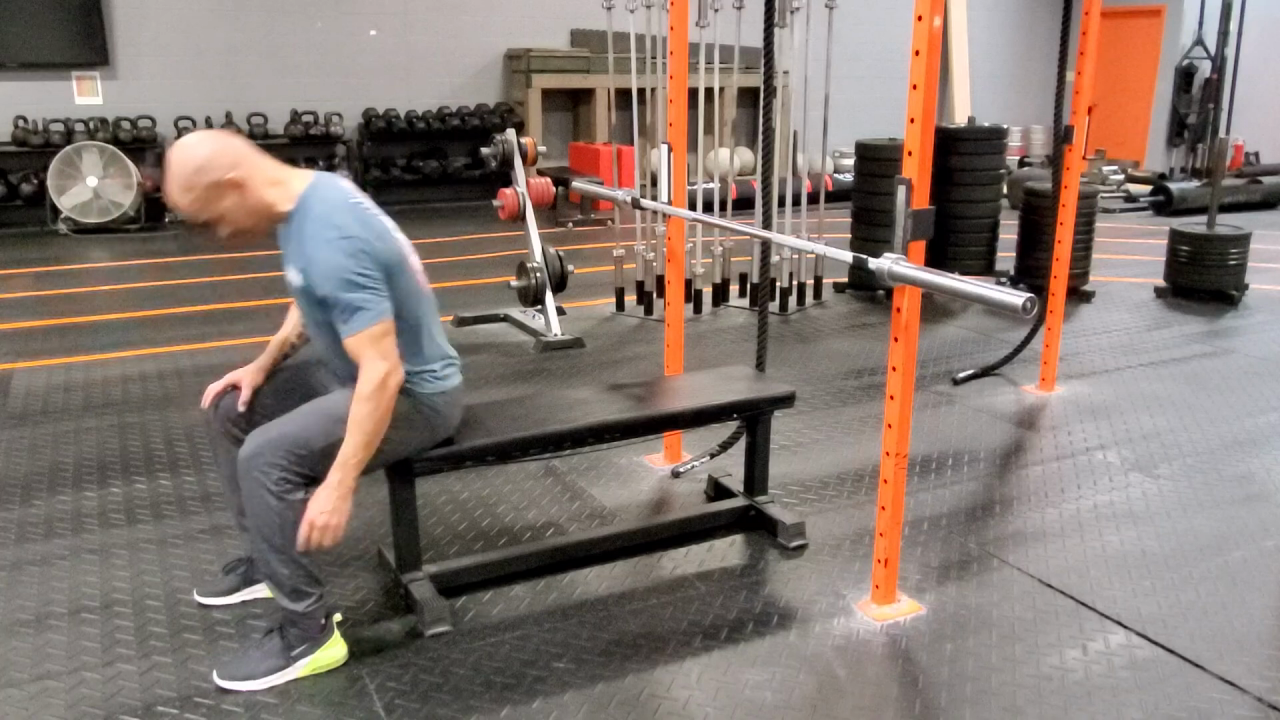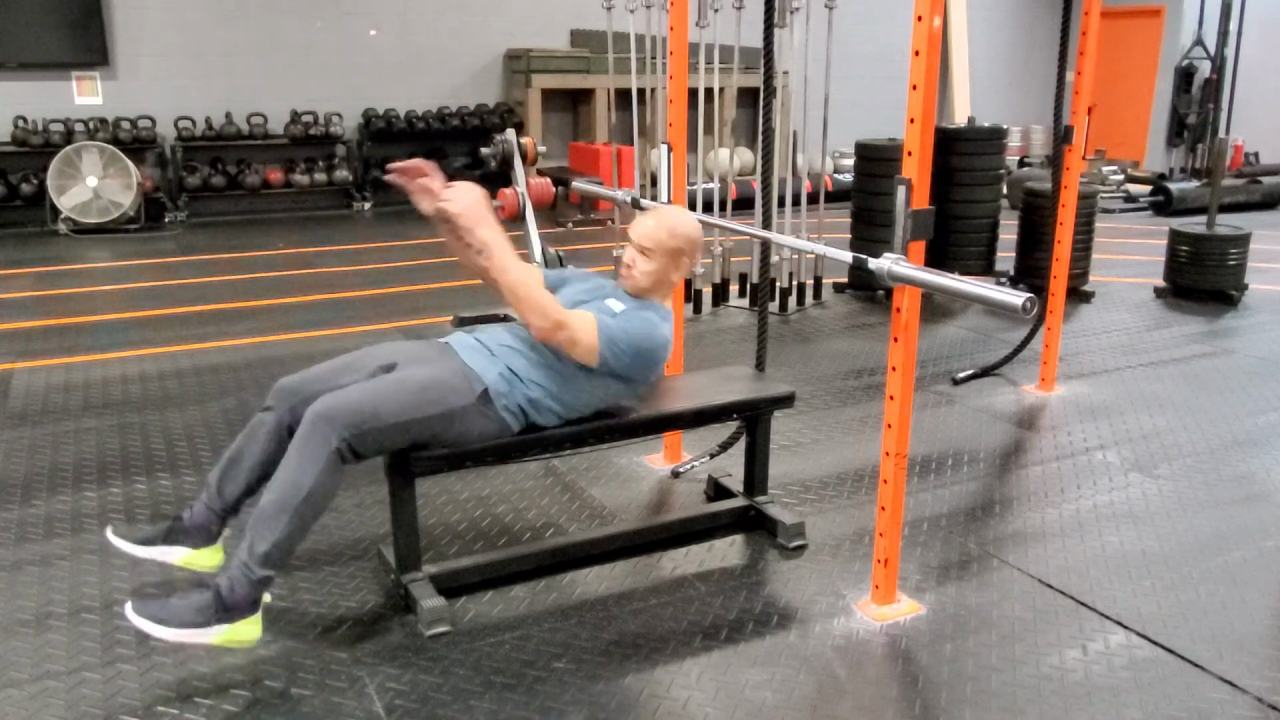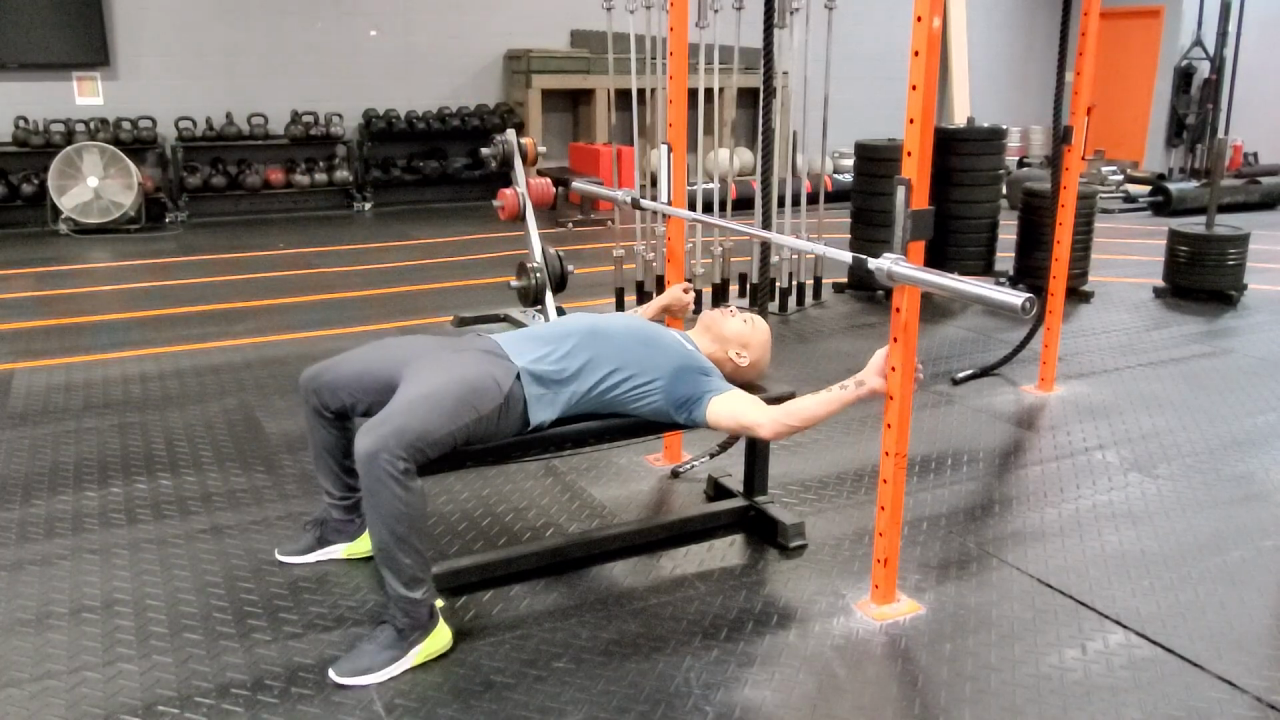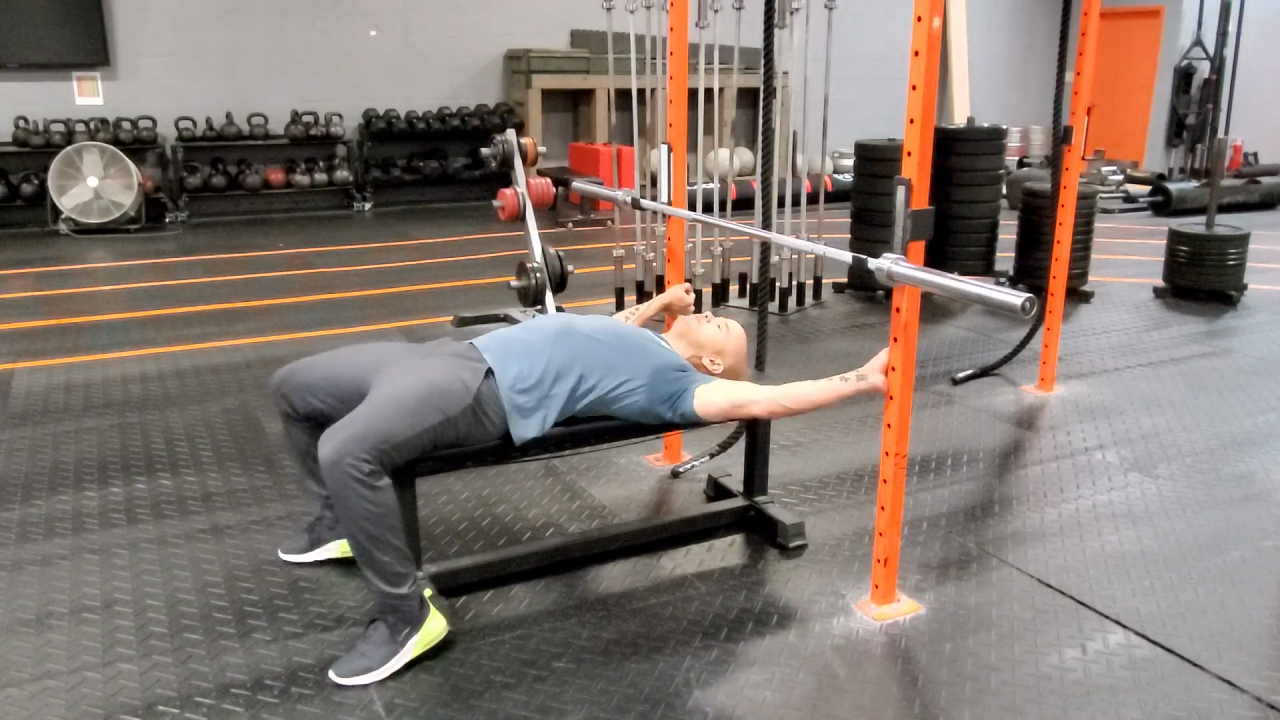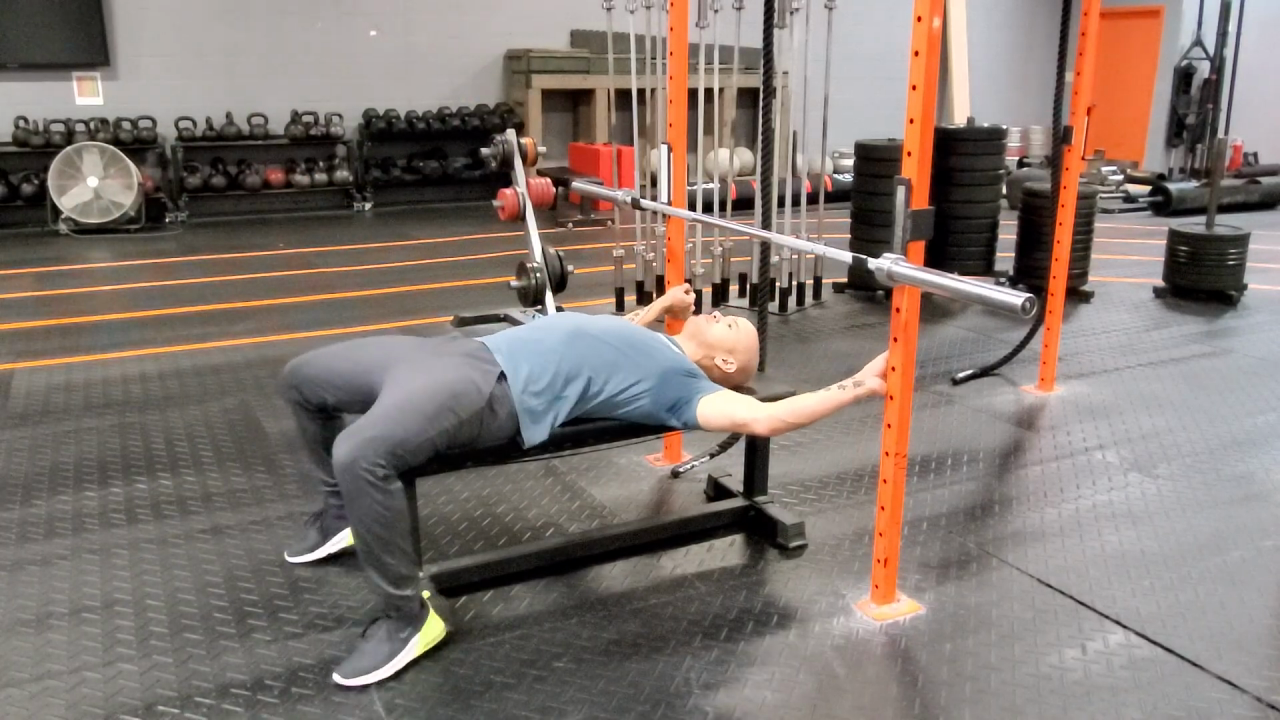
dt=1s
person 1, frame 1
left shoulder: (329, 239)
right shoulder: (311, 193)
left elbow: (381, 375)
left wrist: (340, 486)
right wrist: (264, 364)
left hip: (415, 391)
left knee: (266, 458)
right knee: (231, 410)
left ankle: (307, 632)
right ankle: (271, 559)
person 1, frame 2
left shoulder: (647, 337)
right shoulder: (600, 285)
left elbow: (546, 324)
right elbow: (497, 271)
left wrist: (485, 225)
right wrist: (447, 215)
left hip: (483, 394)
right hip: (452, 351)
left knee: (329, 421)
right knee: (289, 396)
left ankle: (237, 598)
right ankle: (201, 527)
person 1, frame 3
left shoulder: (696, 380)
right shoulder: (664, 340)
left elbow: (767, 421)
left wrist: (863, 384)
right wrist: (660, 303)
left hip: (507, 384)
right hip: (475, 345)
left knee: (382, 449)
right knee: (322, 386)
left ankle: (415, 623)
right ankle: (348, 520)
person 1, frame 4
left shoulder: (675, 383)
right shoulder: (649, 346)
left elbow: (762, 401)
left wrist: (865, 378)
right wrist: (662, 300)
left hip: (483, 392)
left knee: (346, 452)
right knee: (294, 387)
left ankle: (406, 614)
right ankle: (340, 523)
person 1, frame 5
left shoulder: (683, 384)
right shoulder: (657, 346)
left elbow: (763, 419)
left wrist: (862, 384)
right wrist: (664, 303)
left hip: (491, 394)
right hip: (465, 351)
left knee: (361, 453)
right knee: (304, 379)
left ankle: (409, 615)
right ankle: (345, 514)
